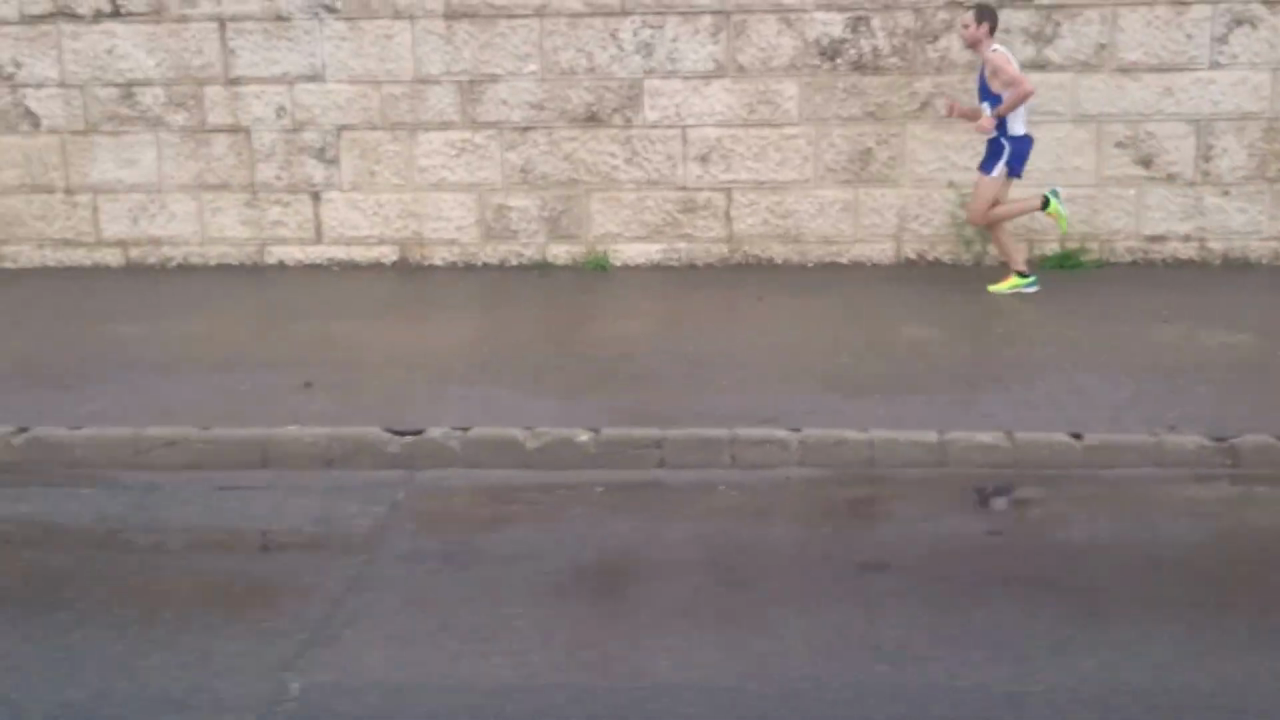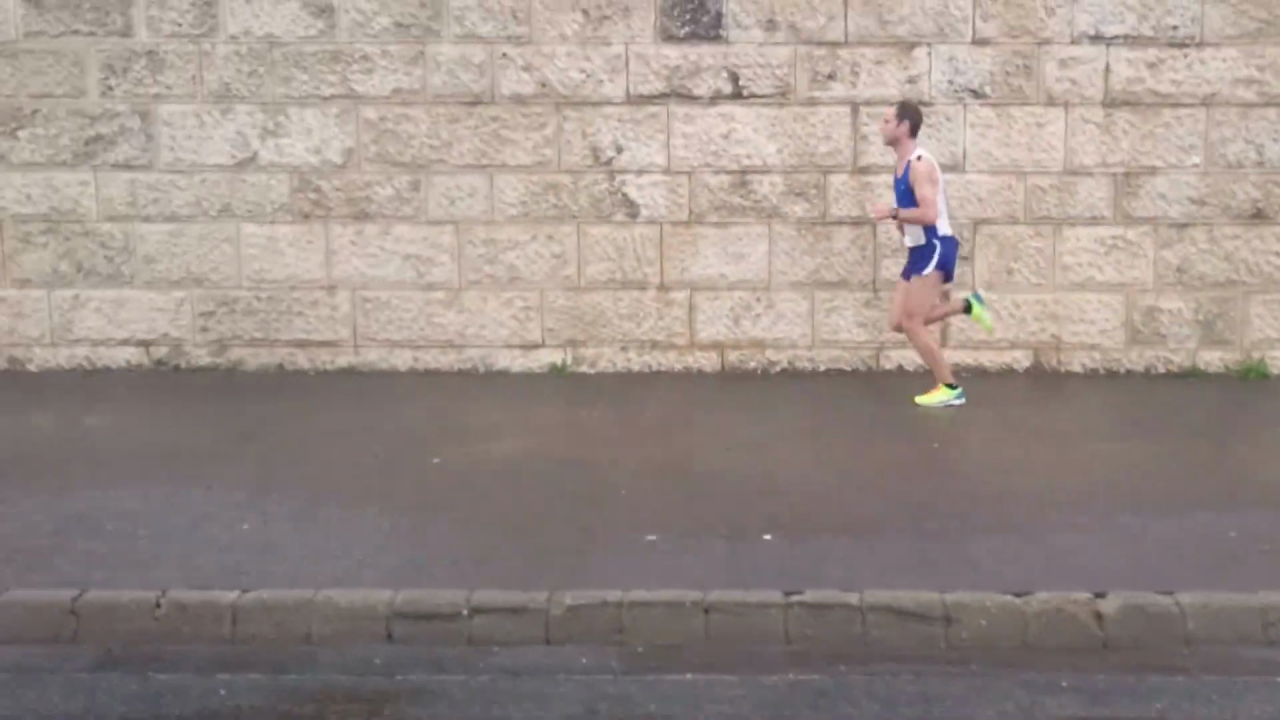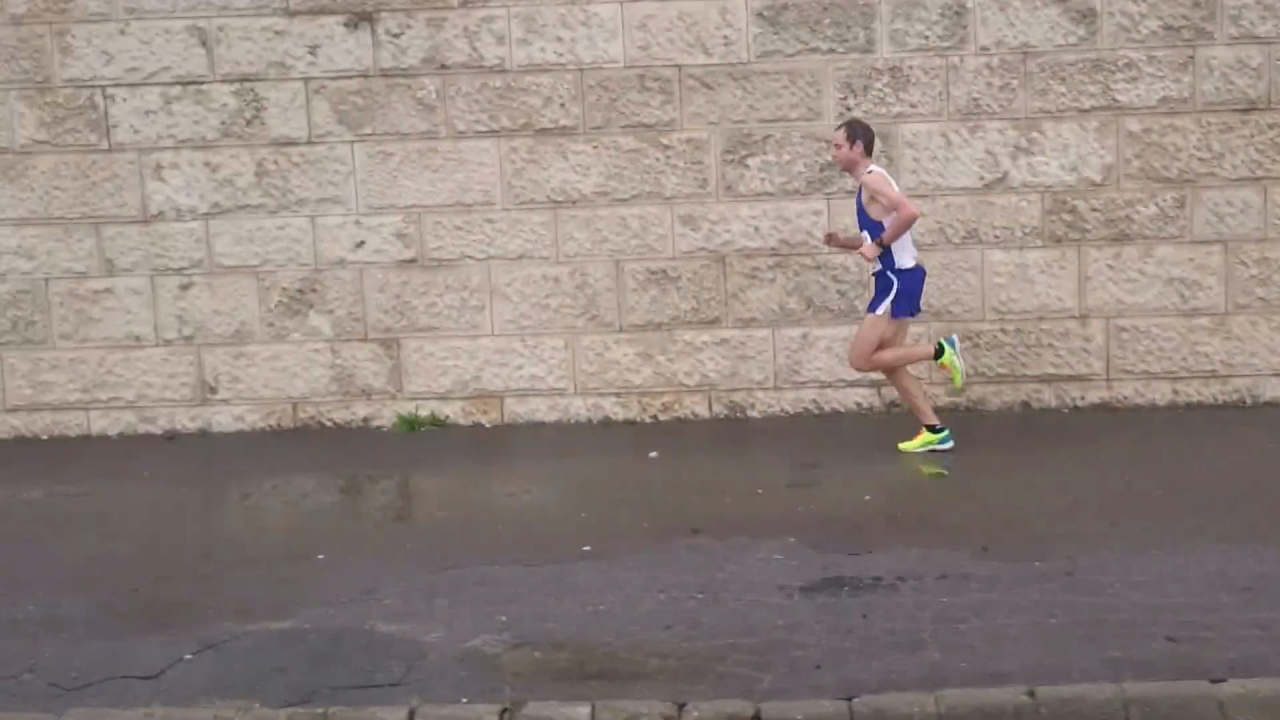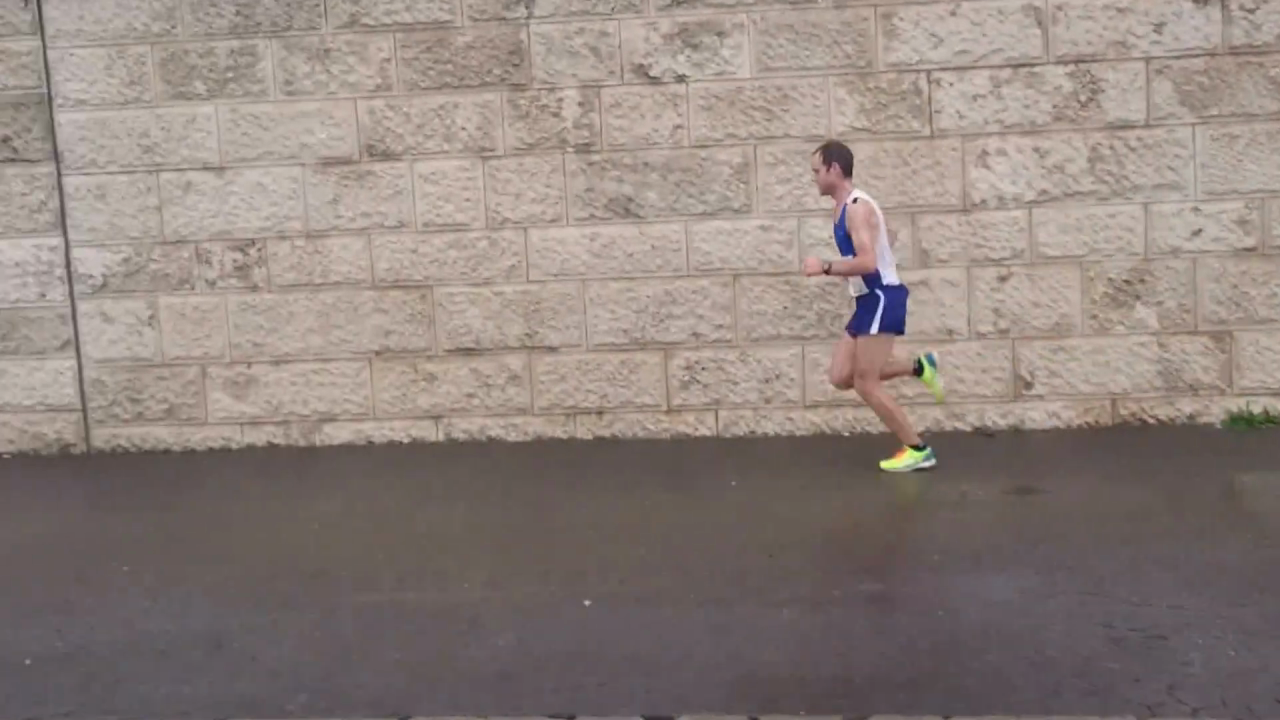
dt=1s
person 1, frame 1
left shoulder: (995, 57)
right shoulder: (993, 60)
left elbow: (1027, 88)
left wrist: (995, 116)
right wrist: (962, 112)
left hip: (1007, 147)
right hip: (1002, 145)
left knee: (978, 217)
right knee: (987, 217)
left ankle: (1045, 203)
right ankle: (1022, 275)
person 1, frame 2
left shoulder: (921, 164)
right shoulder: (903, 164)
left elbow: (930, 216)
left wrist: (891, 213)
right wrist: (904, 222)
left hip: (937, 250)
right hip: (922, 252)
left knee: (911, 323)
right knee: (898, 322)
left ankle: (949, 387)
right ankle: (966, 305)
person 1, frame 3
left shoulder: (873, 180)
right shoulder: (870, 184)
left elbow: (911, 212)
left wrist: (878, 244)
right wrist: (836, 241)
left hip: (898, 282)
right hip: (891, 280)
left knee: (861, 360)
right knee: (891, 367)
left ankle: (940, 349)
right ankle: (936, 431)
person 1, frame 4
left shoulder: (858, 207)
right shoulder: (848, 206)
left elbow: (868, 263)
right elbow: (875, 250)
left wrist: (825, 268)
right wrist: (833, 267)
left hip: (882, 301)
right hip: (871, 302)
left knee: (865, 384)
right knee: (840, 378)
left ankle: (917, 449)
right ankle: (919, 367)
